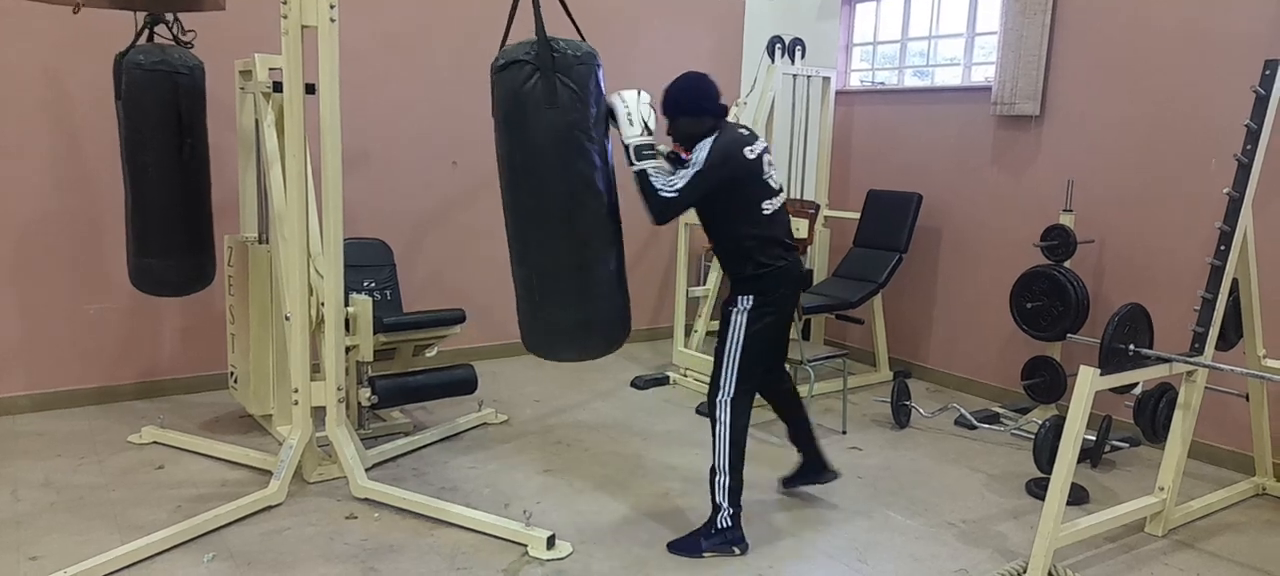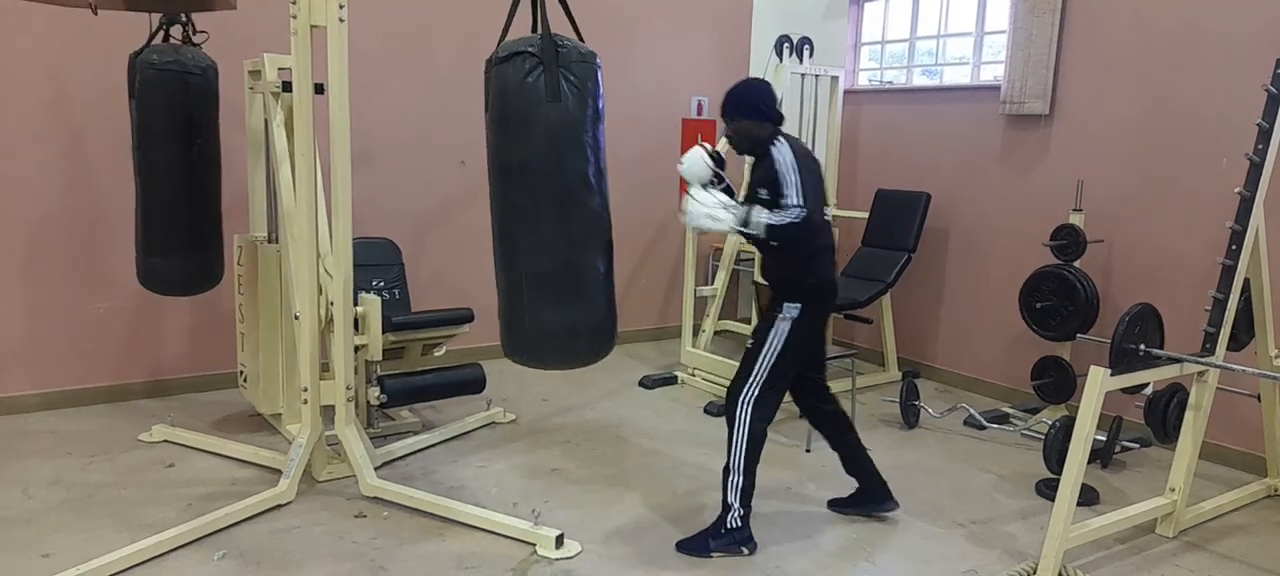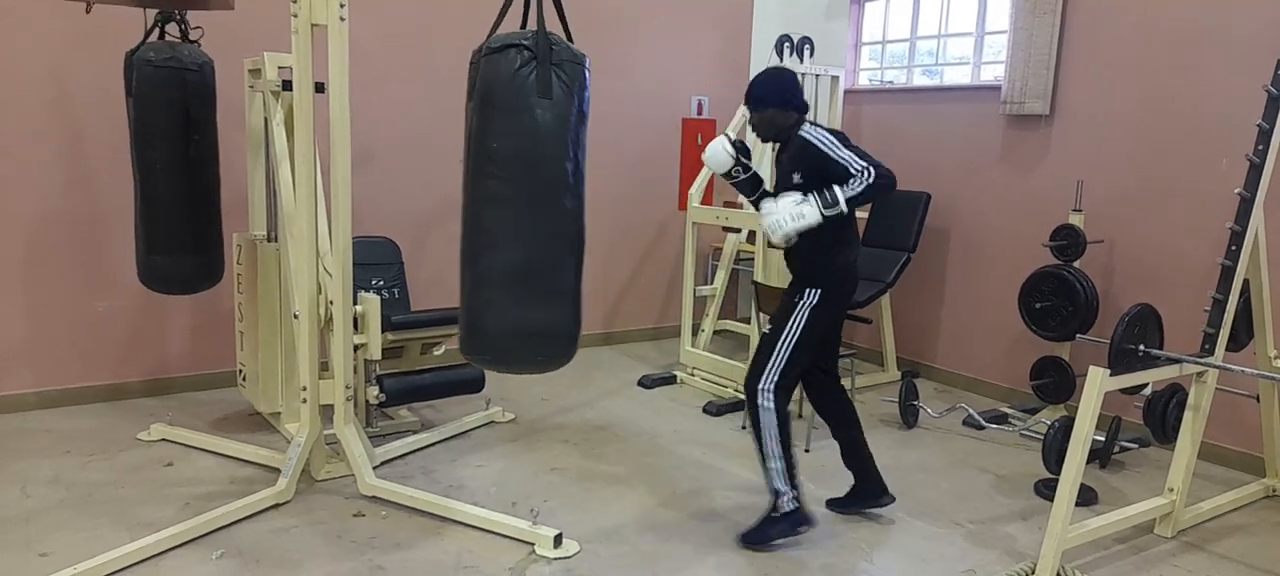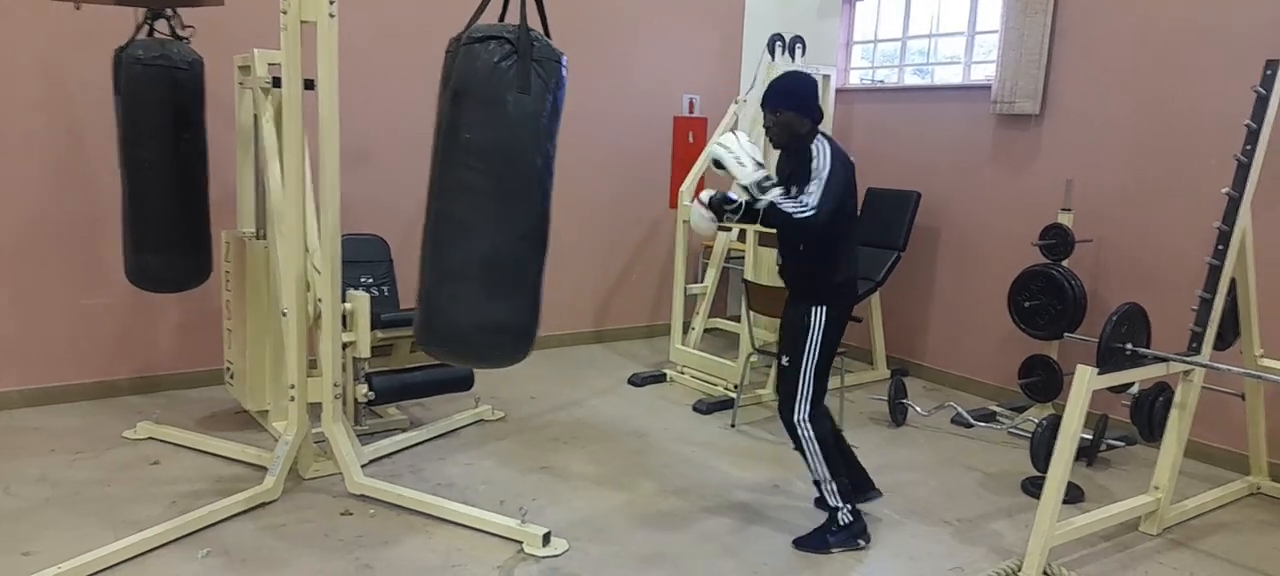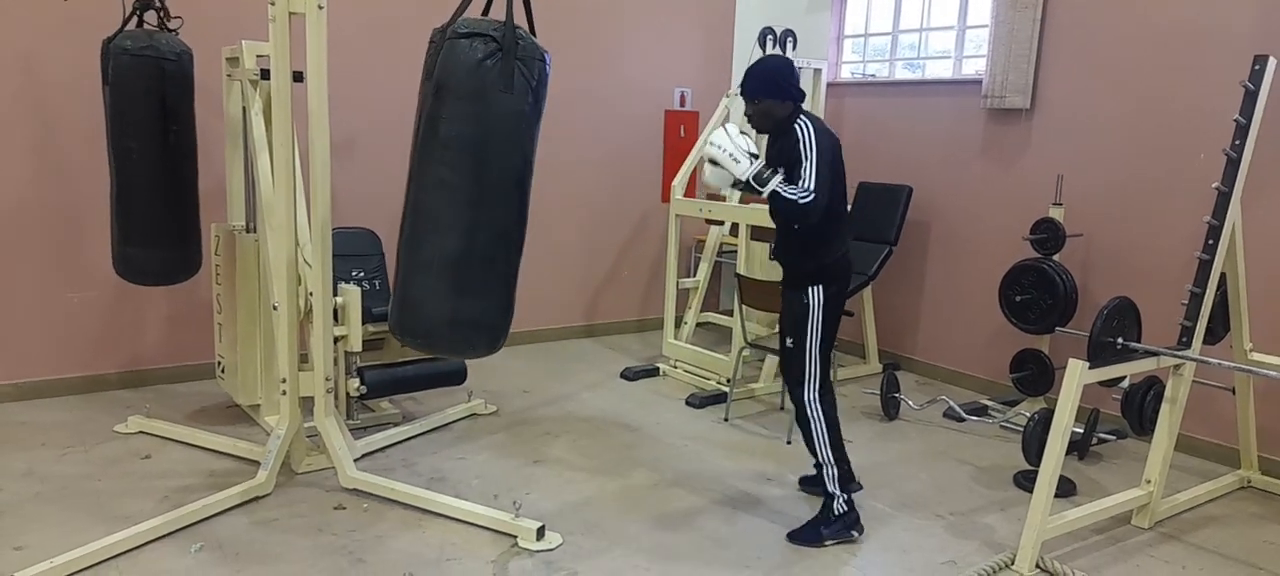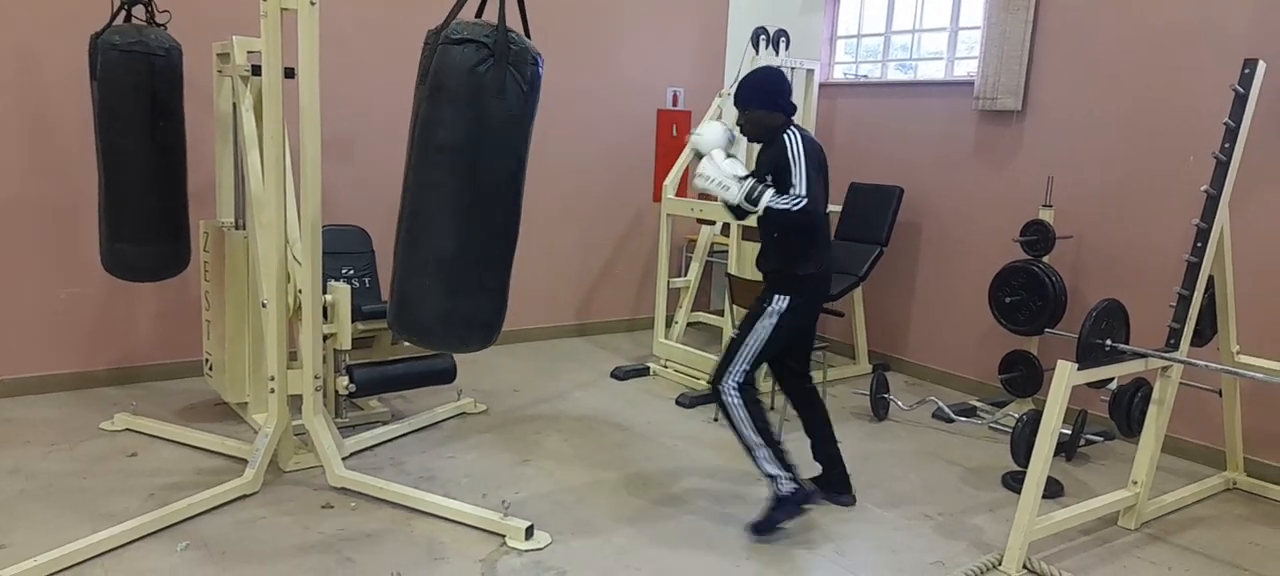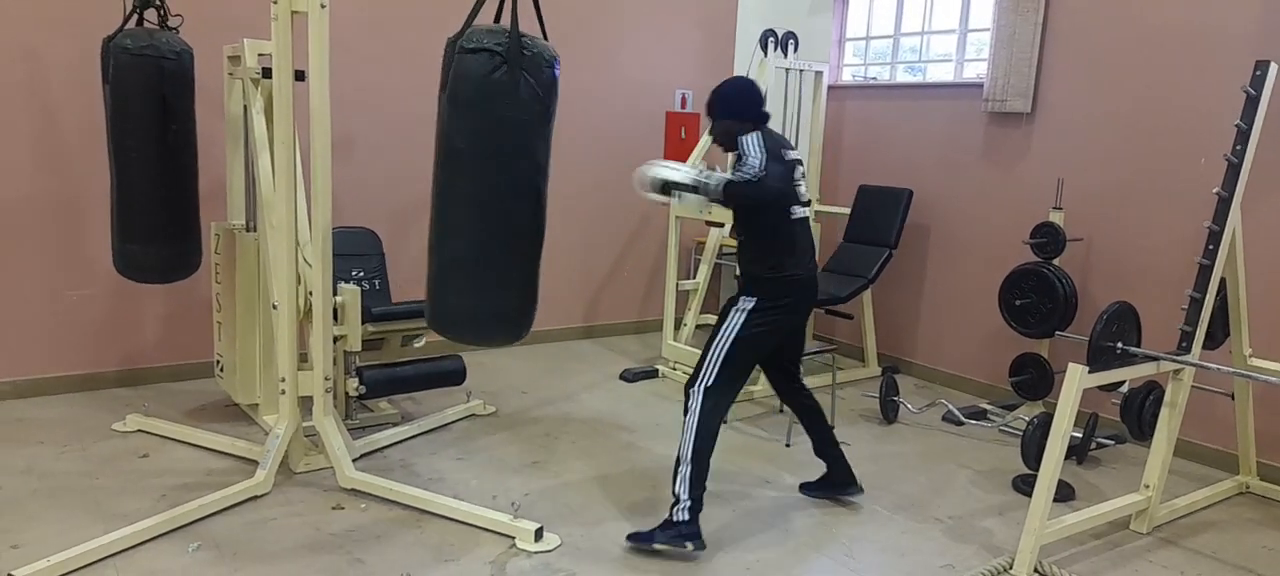
dt=0.2s
person 1, frame 1
left shoulder: (714, 149)
right shoulder: (743, 138)
left elbow: (663, 207)
left wrist: (639, 144)
right wrist: (661, 158)
left hip: (757, 287)
right hip: (782, 274)
left knee: (729, 399)
right knee: (769, 374)
left ankle: (725, 528)
right ankle: (812, 460)
person 1, frame 2
left shoulder: (784, 156)
right shoulder: (769, 159)
left elbow: (798, 221)
right elbow: (763, 225)
left wrist: (729, 214)
right wrist: (715, 184)
left hip: (800, 297)
right hip: (803, 294)
left knee: (748, 400)
right knee: (809, 391)
left ankle: (734, 526)
right ankle: (873, 489)
person 1, frame 3
left shoulder: (814, 140)
right shoulder: (790, 148)
left elbow: (880, 180)
right elbow: (777, 208)
left wrist: (815, 208)
right wrist: (741, 168)
left hip: (823, 282)
right hip: (817, 279)
left knee: (765, 386)
right knee: (821, 381)
left ankle: (787, 506)
right ankle: (869, 486)
person 1, frame 4
left shoulder: (826, 157)
right shoulder: (793, 154)
left elbow: (805, 220)
right elbow: (781, 213)
left wrist: (753, 178)
right wrist: (727, 205)
left hip: (824, 297)
right hip: (806, 292)
left knee: (799, 409)
right knee: (799, 395)
left ankle: (846, 522)
right ankle: (853, 481)
person 1, frame 5
left shoulder: (810, 135)
right shoulder: (785, 136)
left elbow: (807, 205)
left wrist: (749, 170)
right wrist: (744, 164)
left hip: (819, 279)
right hip: (806, 274)
left knee: (806, 391)
right knee: (806, 378)
left ankle: (841, 510)
right ankle: (836, 474)
person 1, frame 6
left shoulder: (795, 145)
right shoulder: (775, 147)
left elbow: (804, 212)
right elbow: (756, 198)
left wrist: (738, 190)
right wrist: (720, 163)
left hip: (794, 287)
right hip: (801, 284)
left knee: (731, 381)
right knee: (794, 378)
left ankle: (786, 487)
right ankle: (834, 480)
person 1, frame 7
left shoulder: (755, 146)
right shoulder: (779, 149)
left elbow: (756, 187)
right wrist: (713, 185)
left hip: (769, 293)
right hip: (797, 286)
left knee: (705, 390)
right knee: (787, 381)
left ankle: (682, 522)
right ankle: (840, 476)
